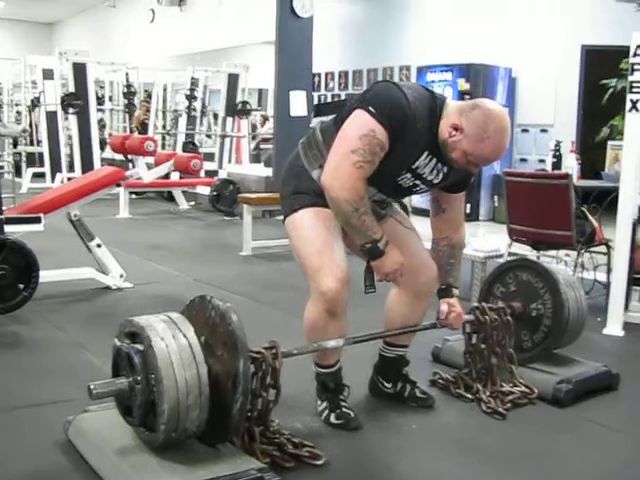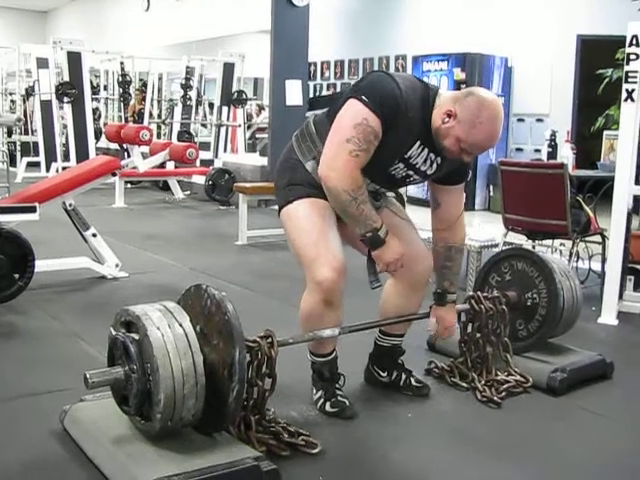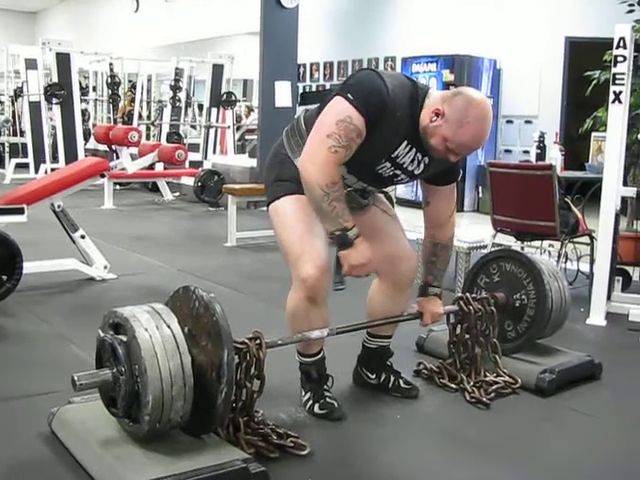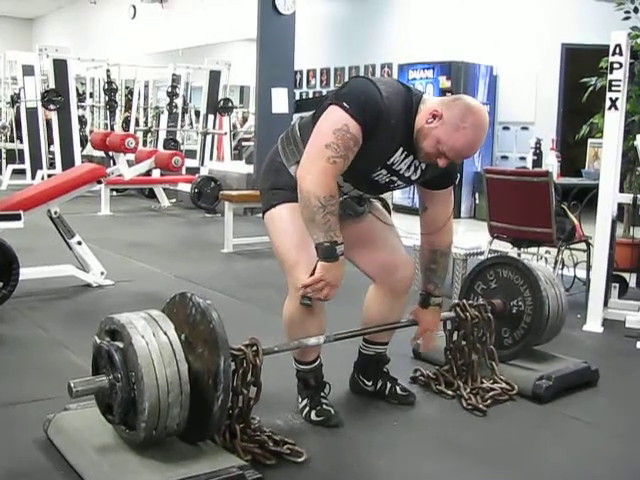
dt=0.4s
person 1, frame 1
left shoulder: (458, 163)
right shoulder: (396, 105)
left elbow: (449, 229)
right elbow: (338, 181)
left wrist: (448, 291)
right wrist: (378, 248)
left hip: (369, 196)
right hip: (314, 185)
left knee: (422, 275)
right knee: (331, 285)
left ankle: (388, 375)
right ankle: (329, 389)
person 1, frame 2
left shoulder: (454, 158)
right shoulder: (388, 95)
left elbow: (449, 226)
right elbow: (335, 172)
left wrist: (446, 299)
right wrist: (378, 238)
left hip: (365, 190)
right hip: (309, 176)
left knee: (419, 265)
right knee: (328, 276)
left ankle: (384, 364)
right ankle: (325, 378)
person 1, frame 3
left shoulder: (445, 158)
right shoulder: (376, 93)
left elbow: (440, 224)
right elbow: (316, 165)
left wrist: (431, 292)
right wrist: (348, 240)
left hip: (353, 187)
right hip: (298, 174)
left knee: (403, 266)
right knee: (313, 273)
left ankle: (372, 366)
right ankle: (313, 379)
person 1, frame 4
left shoulder: (441, 162)
right shoulder: (370, 101)
left elbow: (437, 230)
right elbow: (314, 176)
left wrist: (431, 302)
right wrist: (331, 256)
left hip: (350, 195)
right hip: (293, 181)
left knee: (399, 273)
right knee: (309, 283)
left ankle: (369, 372)
right ankle: (310, 386)
